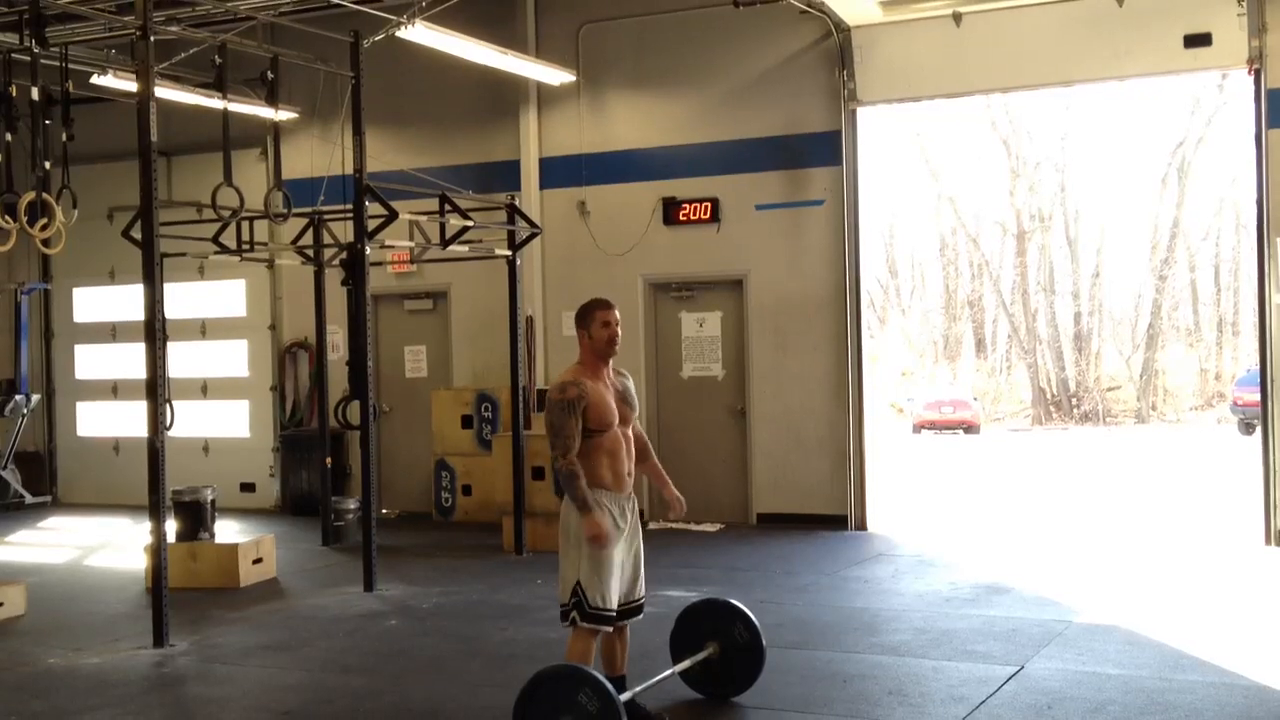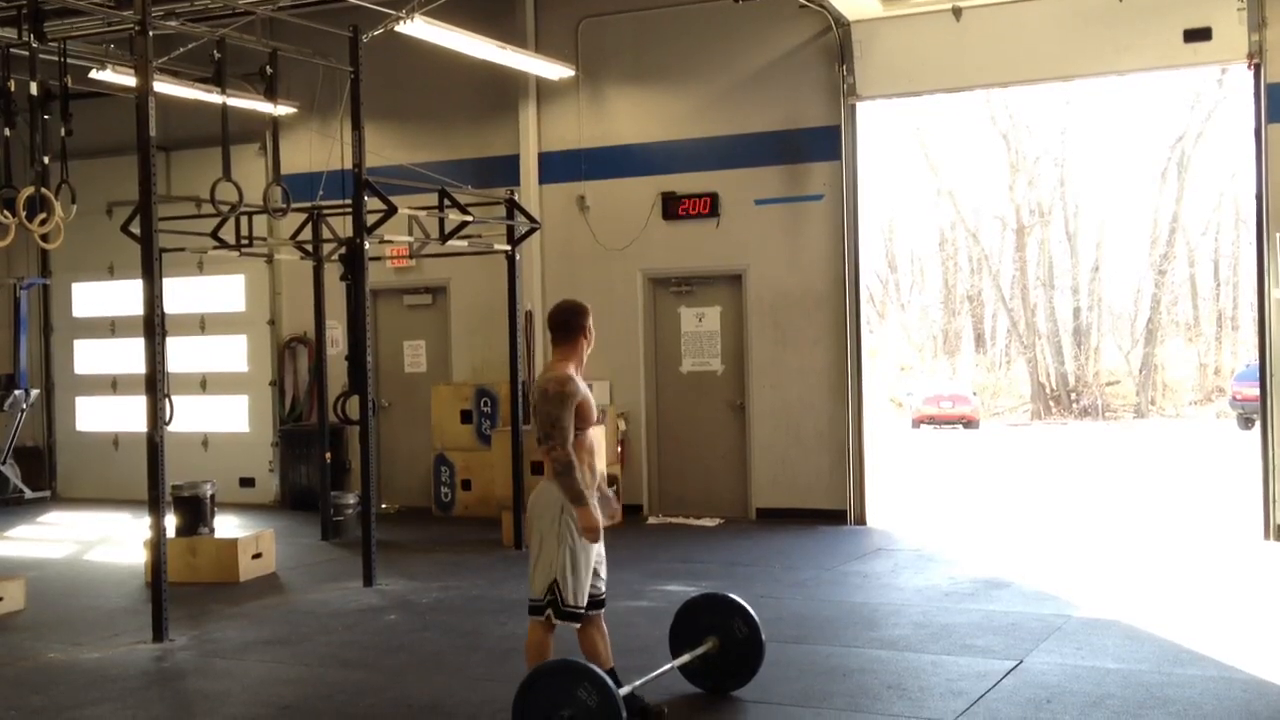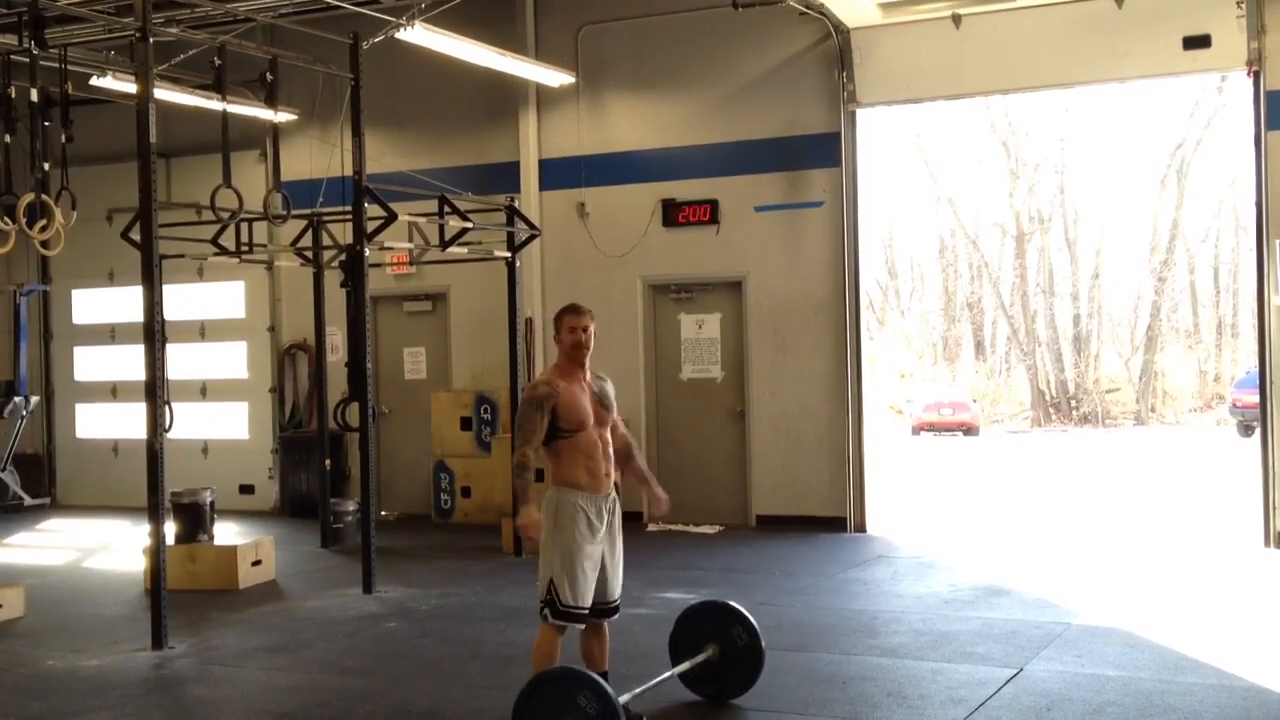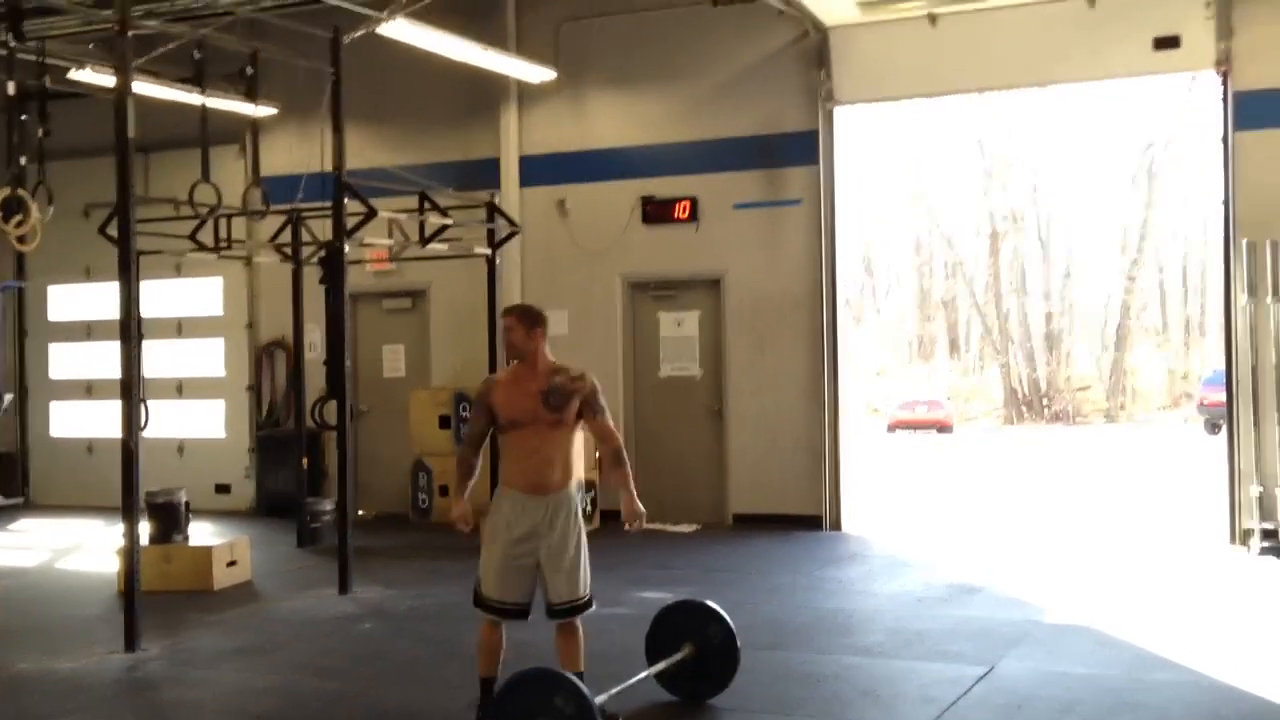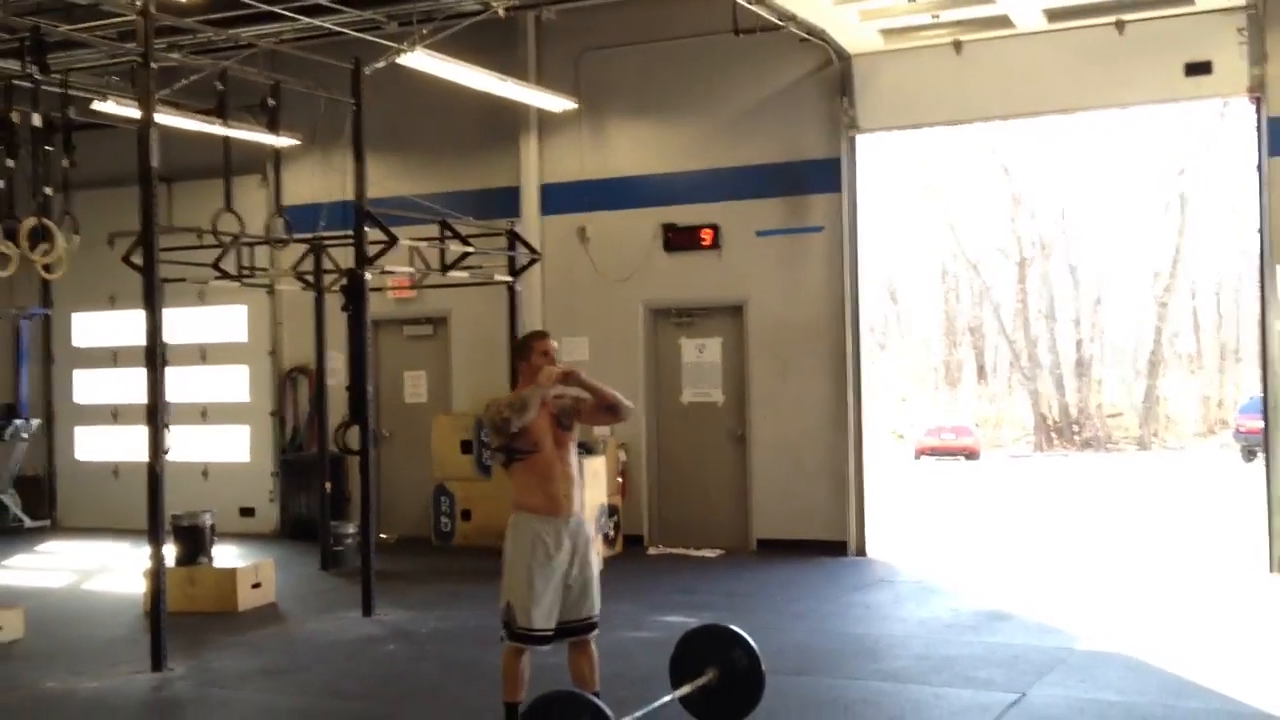
dt=1s
person 1, frame 1
left shoulder: (622, 380)
right shoulder: (570, 389)
right elbow: (564, 459)
left wrist: (666, 487)
right wrist: (588, 515)
left hip: (626, 505)
right hip: (595, 508)
left knee: (622, 613)
right knee: (589, 619)
person 1, frame 2
left shoulder: (567, 379)
right shoulder: (560, 382)
right elbow: (559, 451)
left wrist: (600, 493)
right wrist: (582, 506)
left hip: (579, 502)
right hip: (561, 505)
left knee: (591, 607)
right knee: (549, 612)
person 1, frame 3
left shoulder: (602, 385)
right shoulder: (545, 390)
left elbow: (621, 441)
right elbow: (524, 452)
left wrist: (651, 486)
right wrist: (527, 506)
left hip: (608, 506)
right hip: (570, 507)
left knee: (599, 612)
right knee: (559, 617)
person 1, frame 4
left shoulder: (577, 384)
right shoulder: (493, 388)
left elbow: (609, 441)
right elbow: (471, 446)
left wrist: (628, 495)
right wrist: (461, 496)
left hip: (561, 506)
right hip: (511, 507)
left knee: (569, 613)
right knee: (495, 611)
person 1, frame 5
left shoulder: (568, 404)
right shoulder: (502, 407)
left elbow: (622, 411)
right elbow: (508, 420)
left wrist: (584, 383)
right wrist: (540, 385)
left hip: (576, 527)
right hip: (533, 529)
left knee: (583, 632)
right knee: (521, 635)
